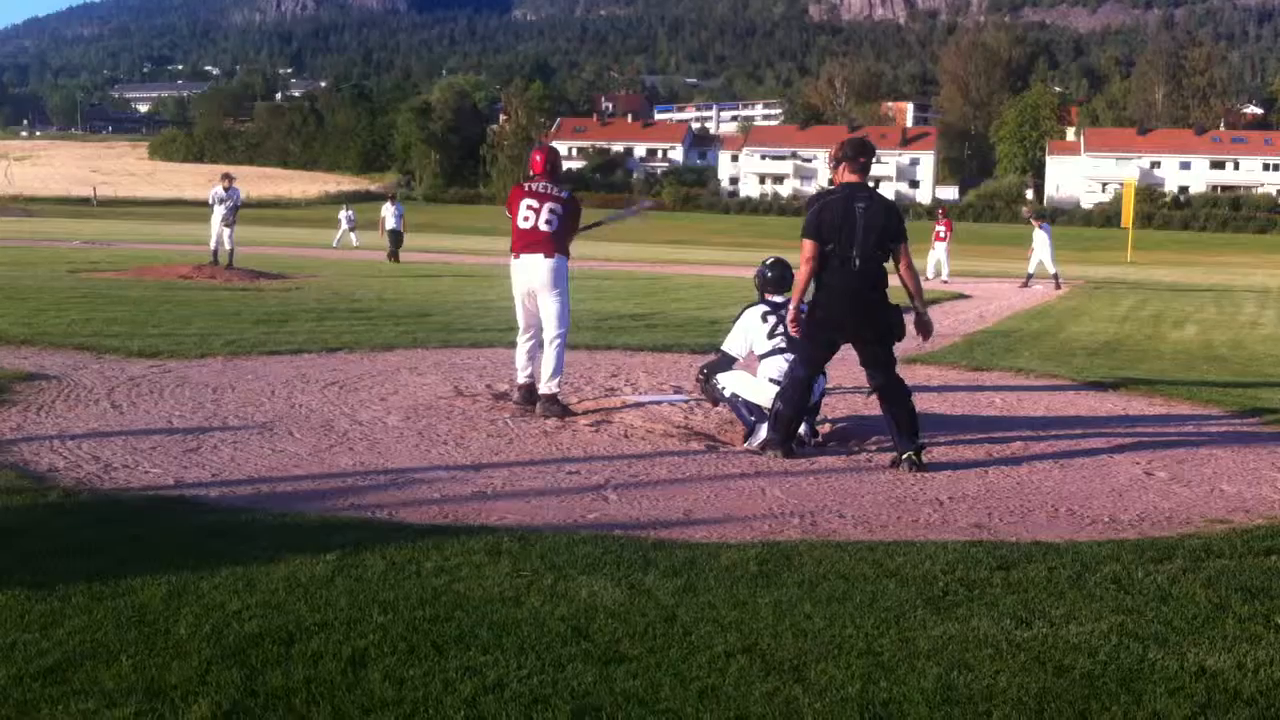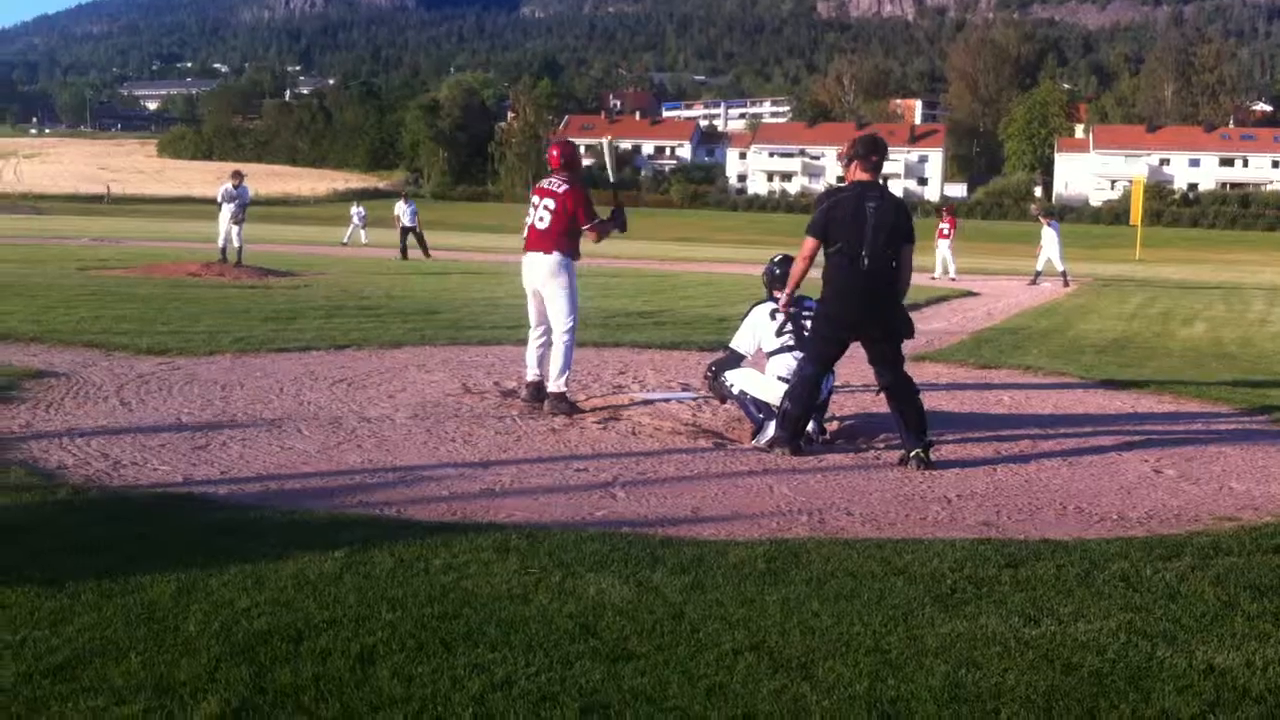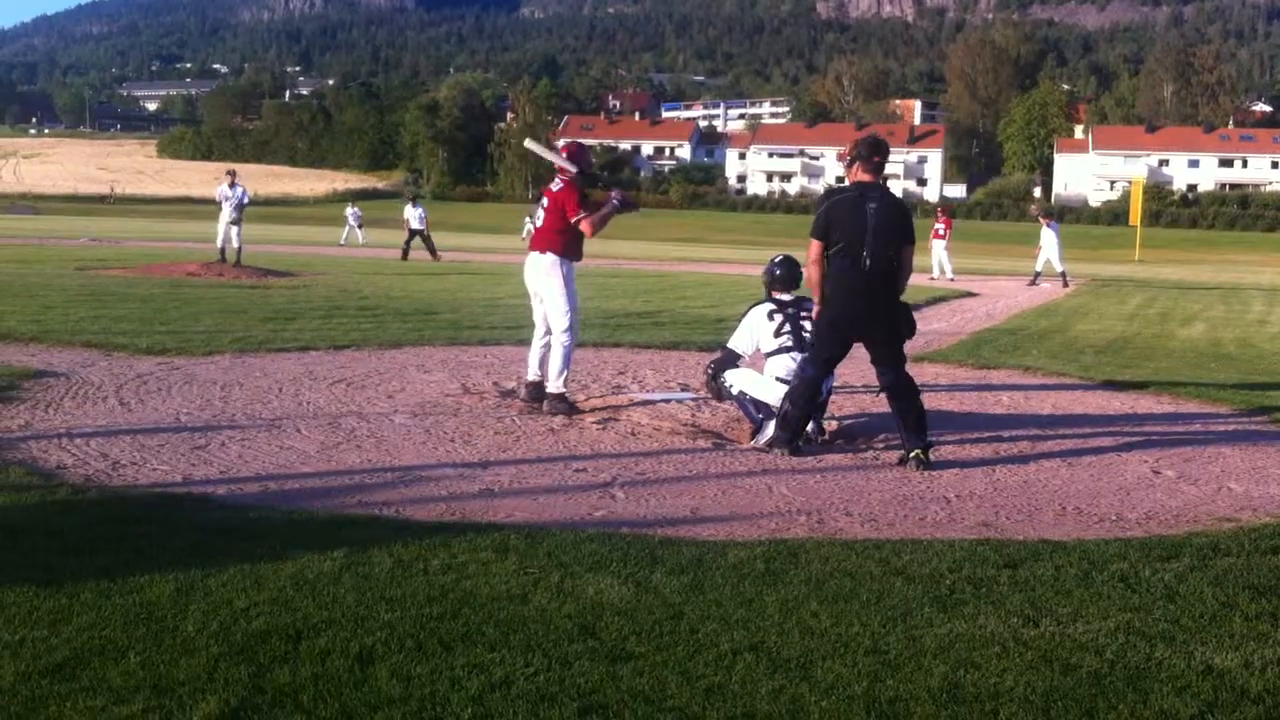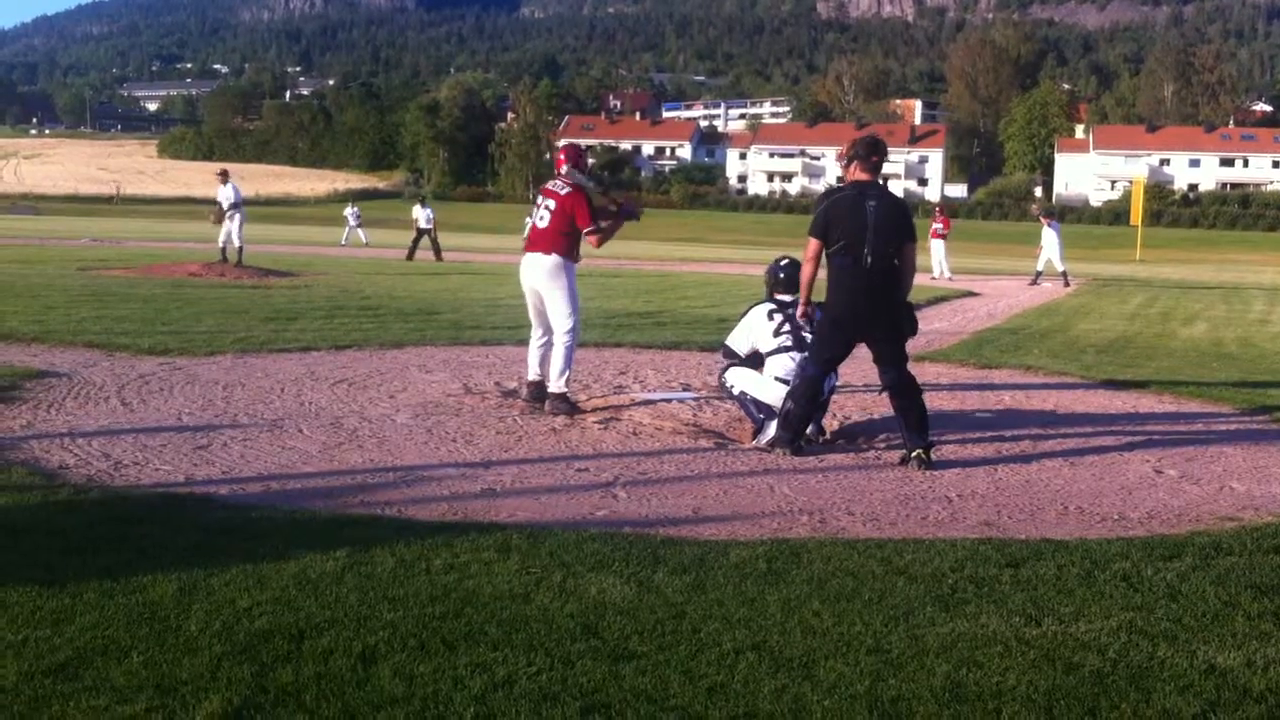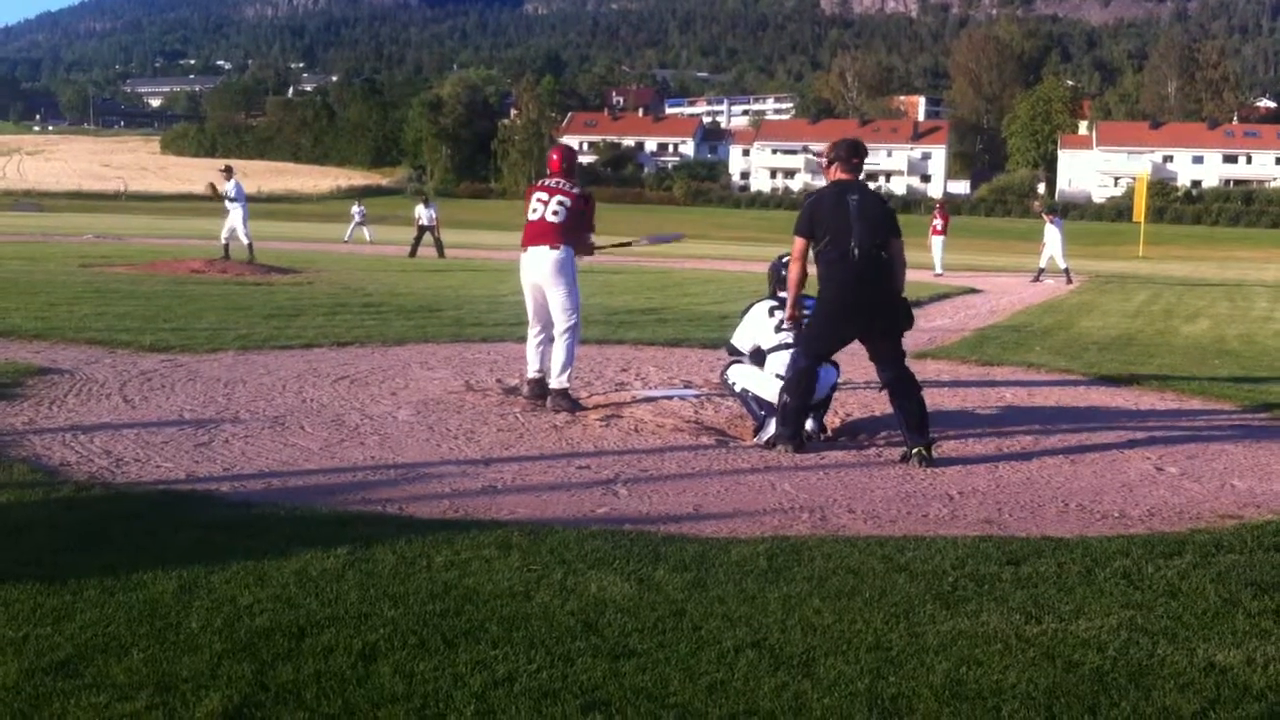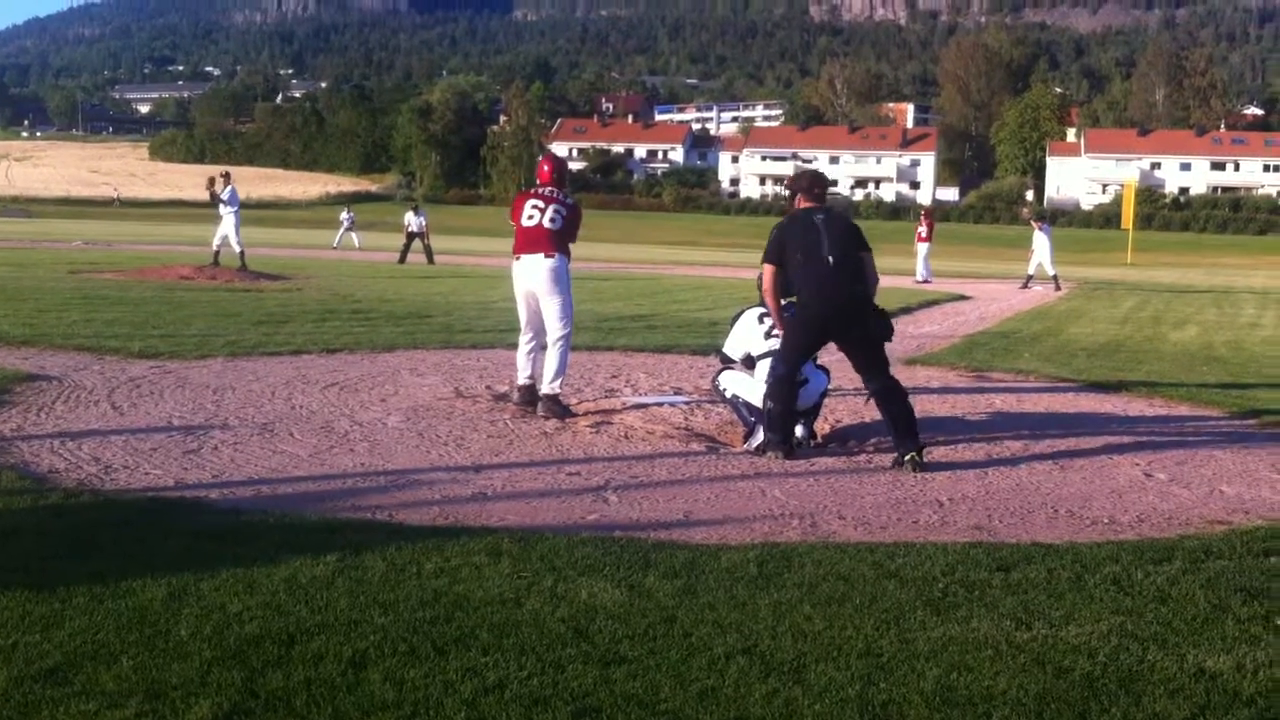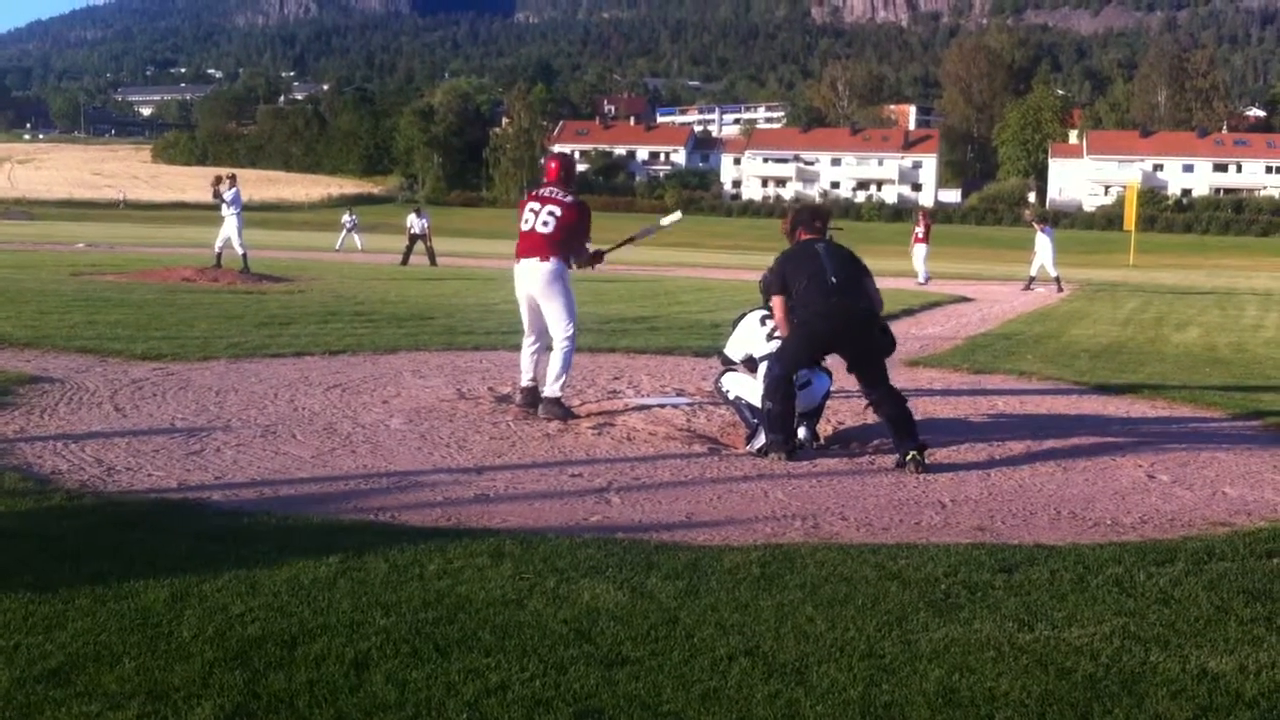
dt=0.3s
person 1, frame 1
left shoulder: (823, 204)
right shoulder: (887, 208)
left elbow: (808, 260)
right elbow: (904, 265)
left wrist: (794, 305)
right wrist: (920, 310)
left hip: (829, 307)
right hip: (872, 308)
left knee: (802, 372)
right knee: (885, 377)
left ankle: (778, 440)
right ankle: (909, 450)
person 1, frame 2
left shoulder: (833, 202)
right shoulder: (897, 208)
left elbow: (807, 256)
right elbow: (905, 267)
left wrist: (787, 293)
right wrist: (891, 303)
left hip: (837, 304)
right hip: (880, 306)
left knee: (811, 369)
right knee: (893, 375)
left ankle: (784, 437)
right ankle: (917, 448)
person 1, frame 3
left shoulder: (834, 202)
right shoulder: (898, 208)
left elbow: (815, 259)
right elbow: (905, 267)
left wrist: (819, 302)
left hip: (840, 306)
right hip: (883, 307)
left knee: (813, 370)
right knee: (895, 375)
left ankle: (784, 437)
right ankle: (917, 448)
person 1, frame 4
left shoulder: (833, 201)
right shoulder: (898, 206)
left elbow: (811, 257)
right elbow: (908, 264)
left wrist: (803, 301)
right wrist: (898, 303)
left hip: (842, 305)
right hip: (885, 306)
left knee: (814, 369)
right knee: (897, 374)
left ankle: (786, 437)
right ankle: (919, 448)
person 1, frame 5
left shoulder: (817, 200)
right shoulder: (879, 202)
left elbow: (798, 257)
right elbow: (898, 259)
left wrist: (792, 303)
right wrist: (894, 301)
left hip: (835, 300)
right hip: (878, 300)
left knee: (804, 361)
right knee: (895, 370)
left ankle: (787, 435)
right ankle: (919, 444)
person 1, frame 6
left shoulder: (785, 228)
right shoulder: (845, 223)
left elbow: (769, 286)
right elbow: (872, 277)
left wrist: (781, 323)
right wrist: (861, 312)
left hip: (812, 306)
right hip: (855, 304)
left knee: (784, 368)
right knee: (879, 378)
left ankle: (777, 442)
right ankle: (910, 448)
person 1, frame 7
left shoulder: (786, 259)
right shoulder: (845, 254)
left elbow: (780, 316)
right elbow: (876, 301)
left wrist: (796, 348)
right wrist: (854, 346)
left hip: (816, 322)
right hip: (859, 320)
left knee: (779, 371)
right knee: (878, 388)
left ankle: (778, 444)
right ankle: (911, 450)
person 2, frame 1
left shoulder: (518, 192)
right shoulder: (569, 200)
left hip: (521, 265)
right hip: (551, 265)
left knee: (528, 331)
right knee: (554, 334)
left ankle: (524, 388)
right ankle: (548, 397)
person 2, frame 2
left shoulder: (540, 187)
right shoulder: (574, 192)
right elbow: (594, 235)
left wrist: (604, 219)
right wrist: (613, 221)
left hip: (530, 262)
right hip: (554, 264)
left knee: (539, 328)
right knee: (563, 331)
left ankle: (533, 386)
right ankle: (555, 396)
person 2, frame 3
left shoulder: (557, 186)
right shoulder: (570, 189)
left elbow: (588, 211)
right elbow: (589, 228)
left wrist: (614, 203)
right wrist: (613, 204)
left hip: (535, 262)
right hip: (553, 264)
left knee: (544, 329)
right knee: (563, 331)
left ankle: (532, 385)
right ankle: (555, 395)
person 2, frame 4
left shoulder: (546, 189)
right shoulder: (577, 195)
right elbow: (595, 240)
left wrist: (614, 214)
right wrist: (621, 219)
left hip: (529, 262)
right hip: (554, 264)
left knee: (541, 329)
right knee: (566, 331)
left ankle: (534, 385)
right ankle: (557, 395)
person 2, frame 5
left shoulder: (535, 189)
right shoulder: (582, 197)
right elbow: (581, 243)
right wrist: (587, 247)
left hip: (528, 258)
right hip: (556, 259)
left knee: (538, 325)
right knee: (566, 327)
left ankle: (535, 382)
right ankle: (558, 392)
person 2, frame 6
left shoulder: (522, 198)
right shoulder: (571, 207)
left hip: (521, 265)
right hip: (551, 265)
left knee: (530, 332)
right knee: (559, 335)
left ankle: (524, 389)
right ankle: (549, 397)
person 2, frame 7
left shoulder: (530, 198)
right shoulder: (577, 206)
right elbow: (578, 252)
right wrist: (592, 258)
left hip: (523, 268)
right hip: (549, 269)
left knee: (534, 334)
right knee: (563, 336)
left ankle: (527, 390)
right ankle: (550, 399)
person 3, frame 1
left shoulder: (754, 313)
left elbow: (726, 358)
left wrist: (705, 372)
left hip: (772, 393)
left knee: (719, 377)
right knee: (818, 374)
left ankle: (760, 426)
right ankle: (804, 425)
person 3, frame 2
left shoulder: (762, 311)
right shoulder: (813, 307)
left elbow: (734, 356)
left wrist: (713, 371)
left hip: (781, 391)
left knee: (728, 375)
right knee: (825, 372)
left ankle: (768, 423)
right ankle: (812, 423)
person 3, frame 3
left shoulder: (760, 312)
right shoulder: (812, 308)
left elbow: (731, 355)
left wrist: (712, 369)
left hip: (779, 392)
left knee: (727, 375)
left ankle: (767, 424)
right ankle: (811, 423)
person 3, frame 4
left shoulder: (760, 312)
right shoulder: (813, 310)
left elbow: (729, 352)
left wrist: (759, 360)
left hip: (779, 393)
left knee: (730, 375)
right knee: (829, 371)
left ankle: (769, 423)
right ankle: (812, 424)
person 3, frame 5
left shoulder: (761, 308)
right shoulder: (814, 305)
left elbow: (734, 350)
left hip: (779, 389)
right hip: (816, 388)
left knee: (732, 372)
right knee: (831, 368)
left ankle: (770, 421)
right ankle: (813, 421)
person 3, frame 6
left shoulder: (751, 315)
left elbow: (726, 357)
right hip: (805, 395)
left knee: (722, 378)
right knee: (821, 374)
left ankle: (760, 426)
right ankle: (803, 426)
person 3, frame 7
left shoulder: (754, 318)
left elbow: (727, 359)
right hip: (808, 397)
left knee: (725, 380)
right knee: (823, 375)
left ankle: (762, 429)
right ankle: (805, 428)
